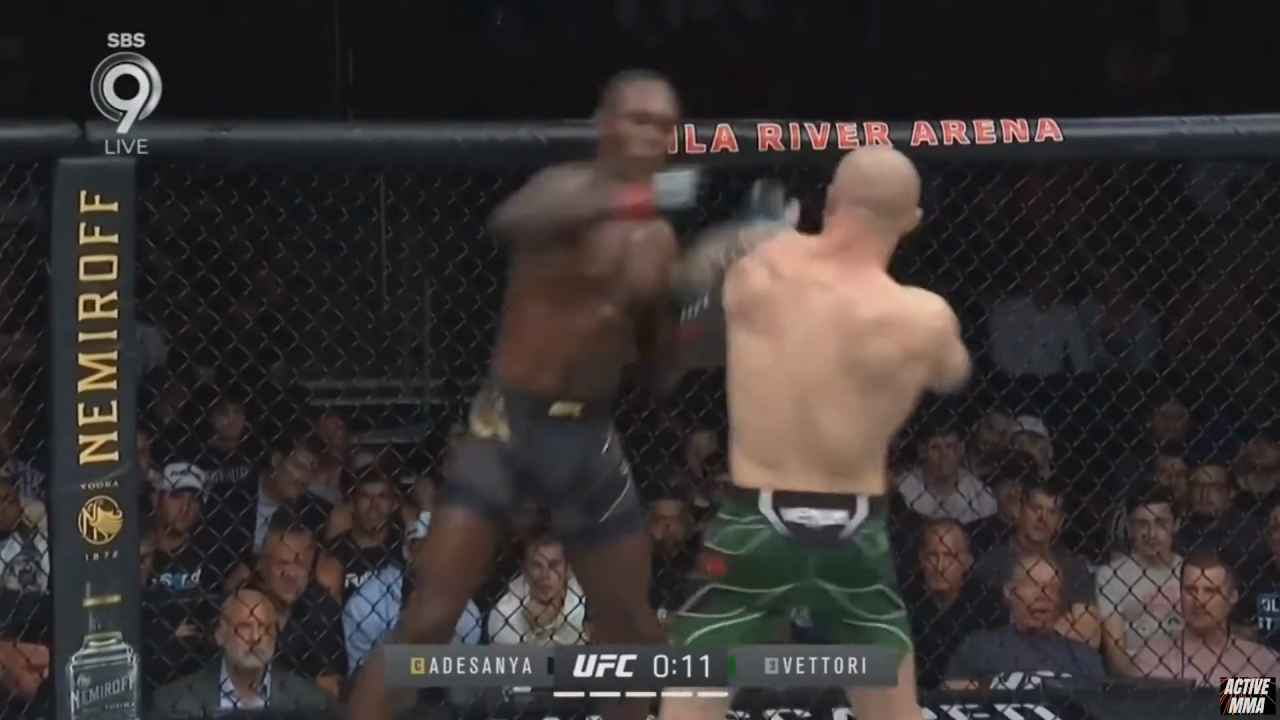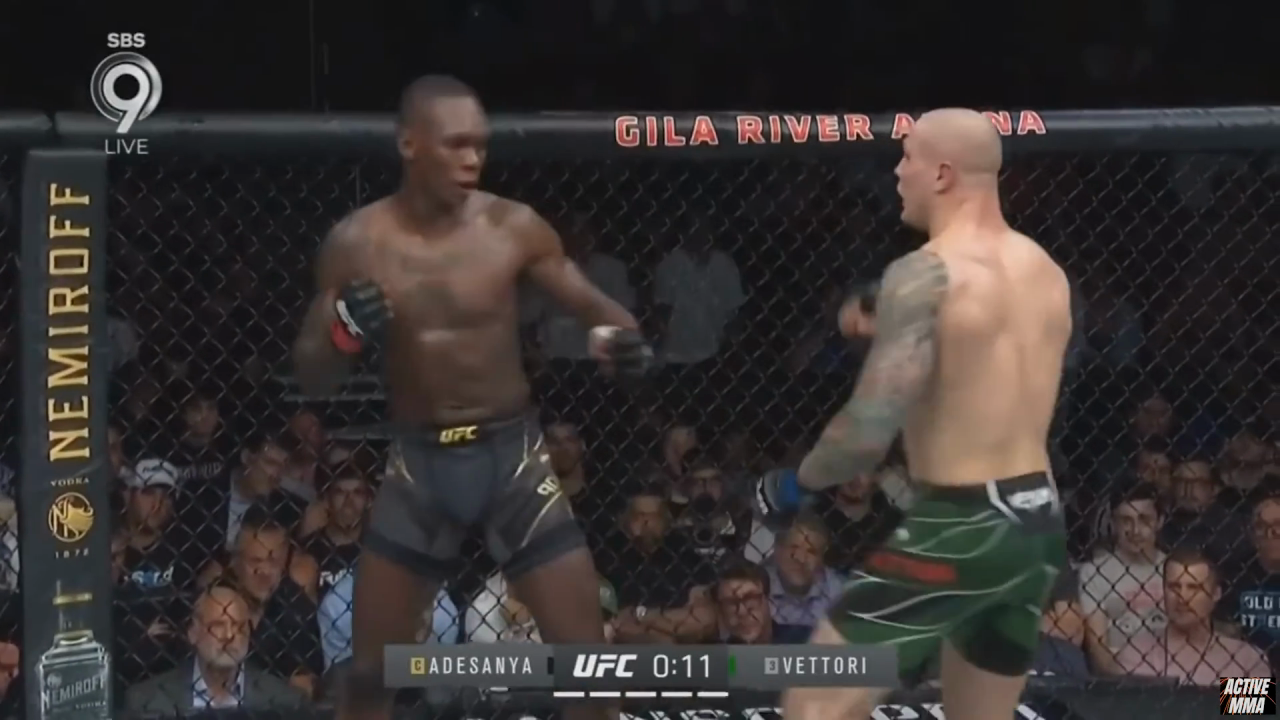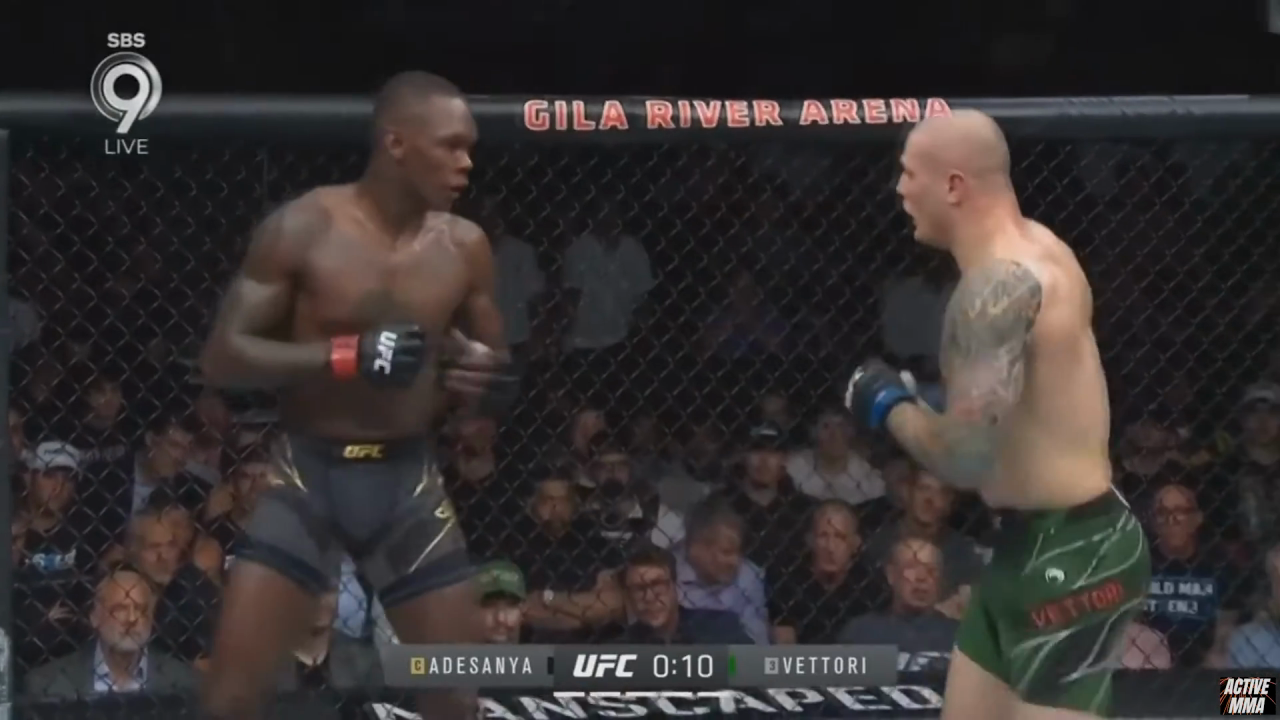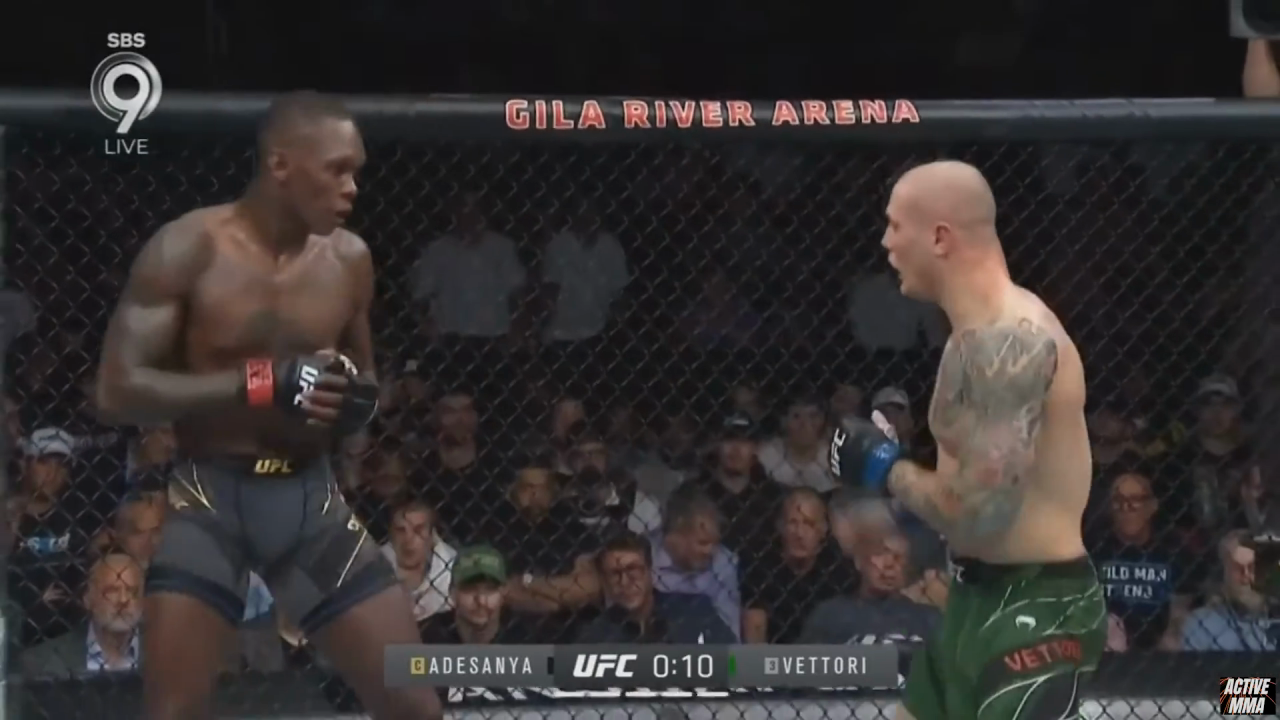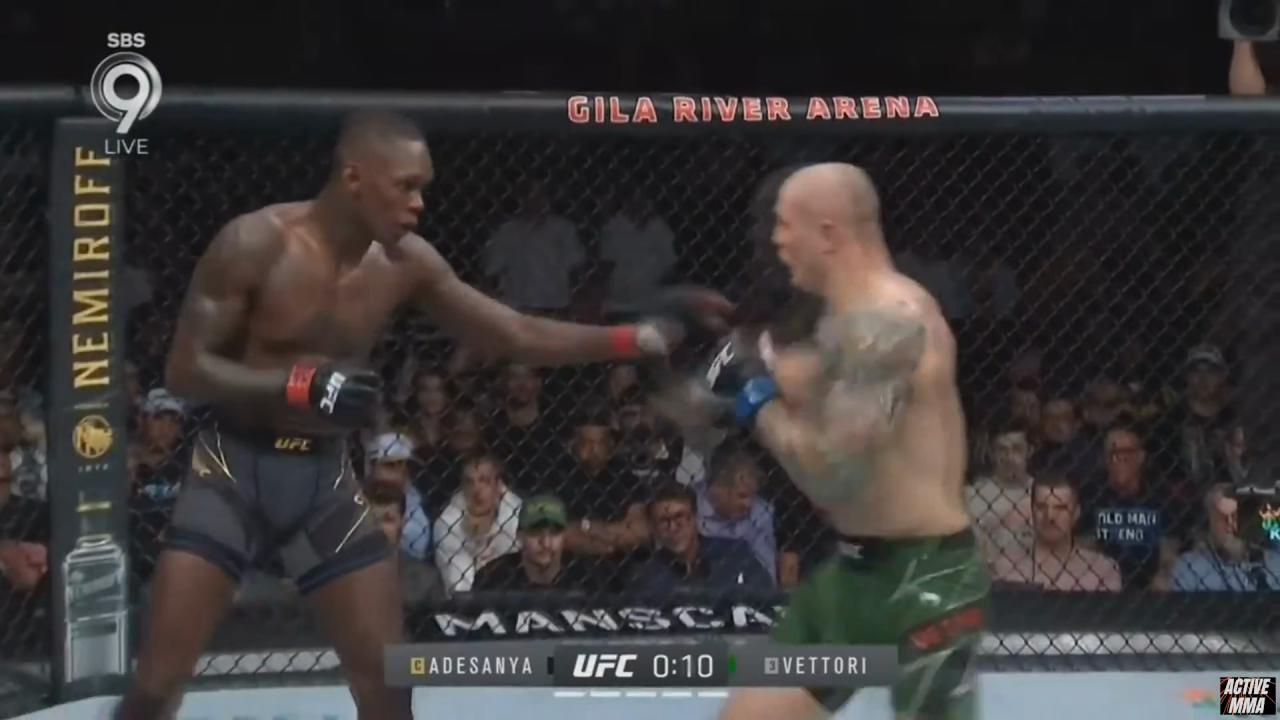
dt=0.4s
person 1, frame 1
left shoulder: (657, 238)
right shoulder: (569, 187)
left elbow: (654, 355)
right elbow: (516, 222)
left wrist: (681, 327)
right wrist: (636, 198)
left hip: (590, 438)
right hip: (507, 425)
left knee: (635, 637)
right knee: (426, 624)
person 1, frame 2
left shoulder: (517, 226)
right shoulder: (354, 243)
left elbow: (601, 310)
right elbow: (310, 373)
left wrist: (618, 338)
right wrist: (342, 331)
left hip: (511, 458)
right hip: (420, 465)
person 1, frame 3
left shoulder: (465, 246)
right shoulder: (301, 228)
left elbow: (498, 365)
right elbow: (220, 358)
left wrist: (493, 379)
right wrist: (346, 356)
left hip: (406, 480)
right hip: (307, 474)
person 1, frame 4
left shoulder: (349, 258)
right shoulder: (185, 251)
right elbow: (117, 391)
left wrist: (357, 396)
right wrist: (256, 385)
left hip: (311, 495)
right hip: (209, 497)
person 1, frame 5
left shoulder: (408, 262)
right shoulder: (255, 243)
left elbow: (516, 335)
right elbow: (183, 369)
left wrist: (644, 335)
right wrist: (301, 385)
left hip: (324, 474)
right hip: (232, 466)
person 2, frame 1
left shoulder: (760, 261)
right shoulder: (927, 321)
left elbow: (699, 266)
right elbow: (951, 374)
left hip: (752, 535)
right hip: (854, 542)
person 2, frame 2
left shoulder: (926, 275)
right shoulder: (1044, 269)
left elbow: (871, 425)
left wrist: (801, 478)
left hip: (958, 530)
right hip: (1032, 521)
person 2, frame 3
left shoulder: (1000, 285)
right shoulder: (1035, 249)
left elbow: (968, 456)
left wrist: (889, 405)
left hip: (1075, 554)
right hip: (1031, 546)
person 2, frame 4
left shoulder: (1012, 342)
right shoulder: (997, 325)
left elbow: (983, 515)
left wrist: (883, 464)
left hip: (1034, 614)
right hip: (976, 597)
person 2, frame 5
left shoulder: (886, 326)
right shoulder: (849, 314)
left elbow: (834, 477)
right elbow: (806, 377)
left wrist: (752, 399)
right wrist: (713, 396)
left hip: (927, 582)
right hip: (857, 569)
